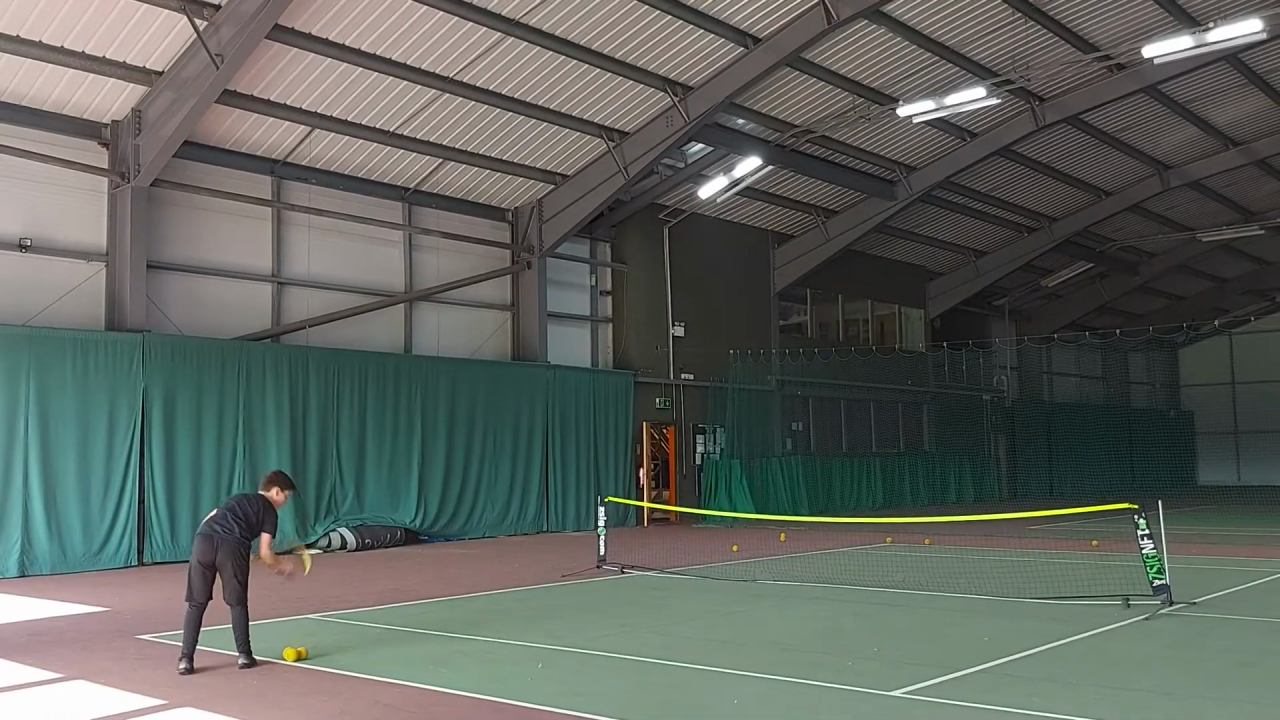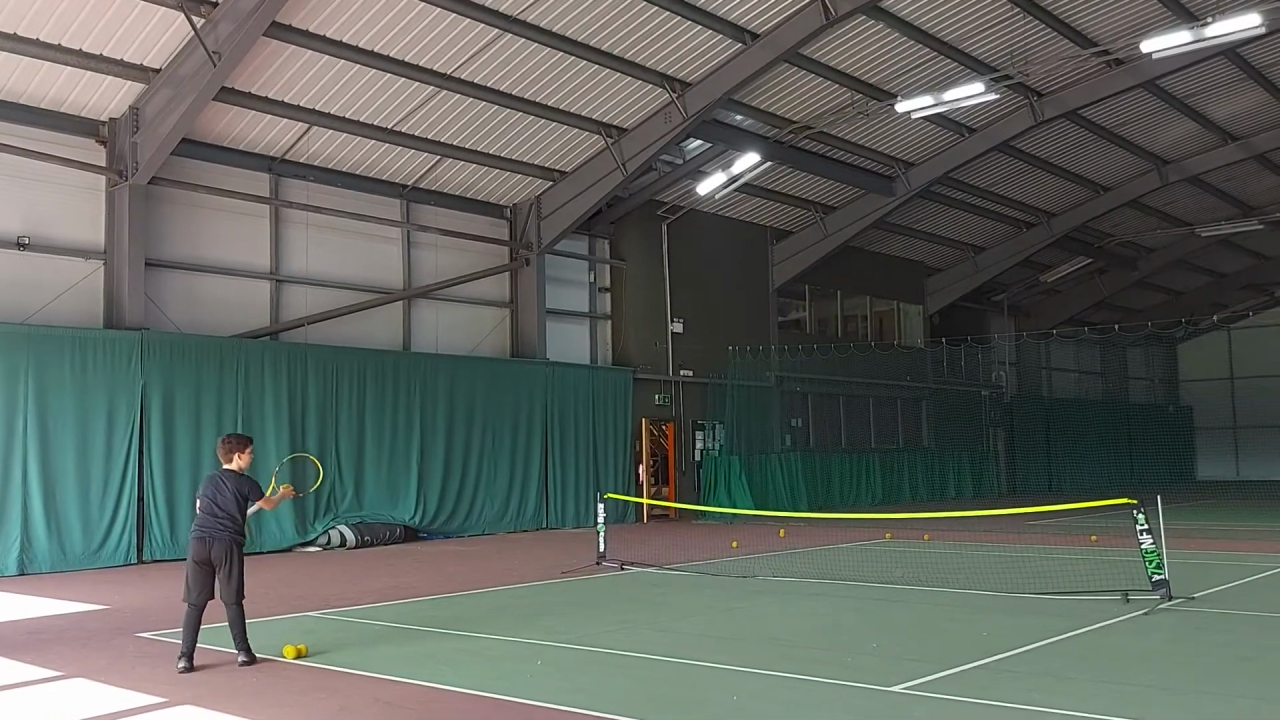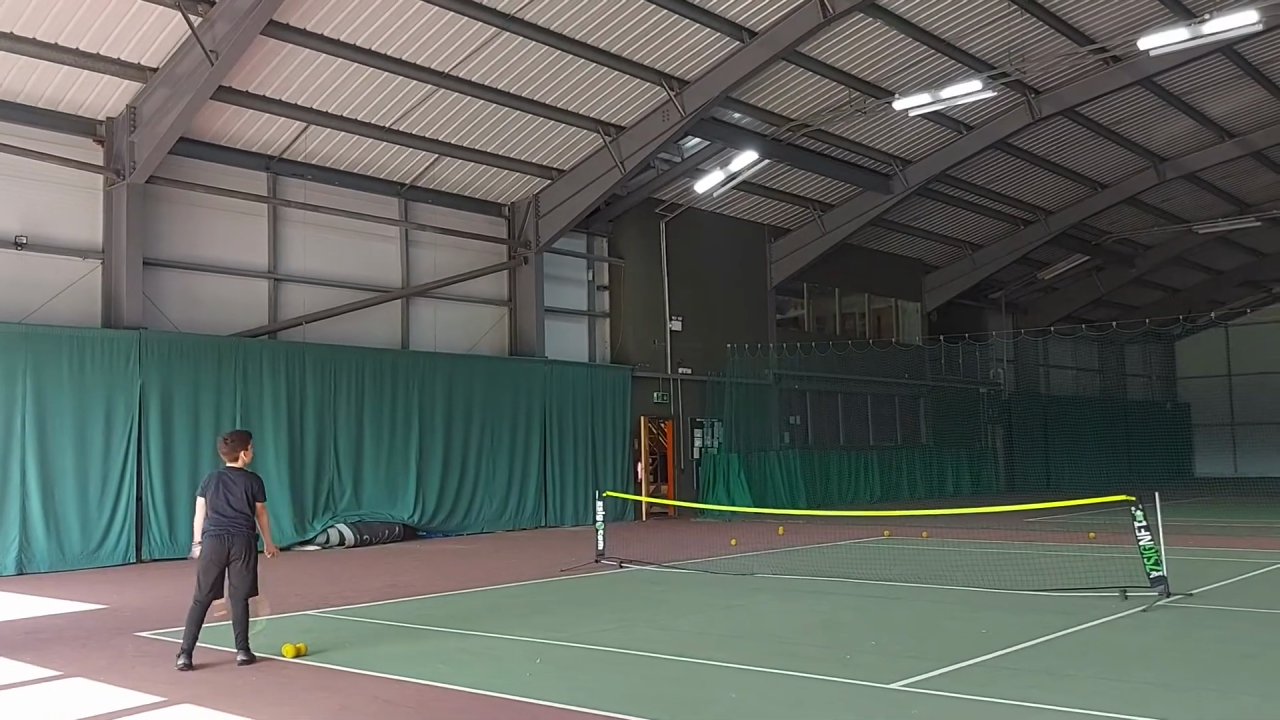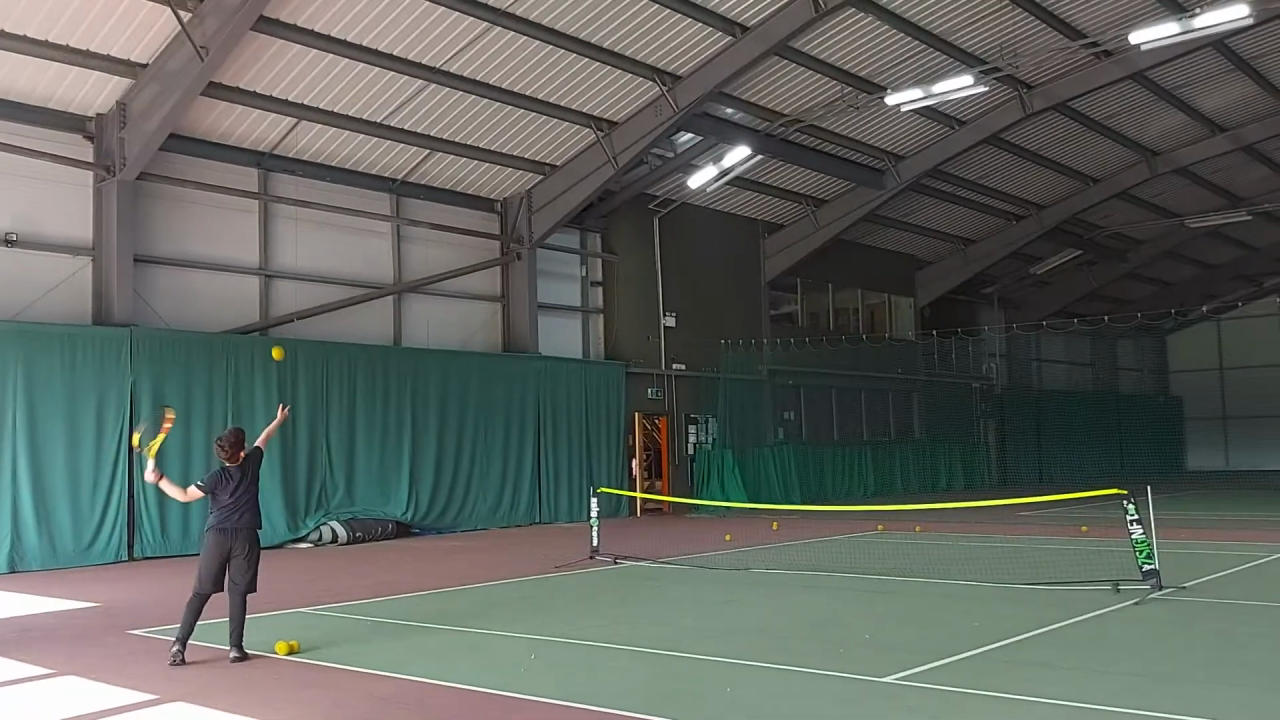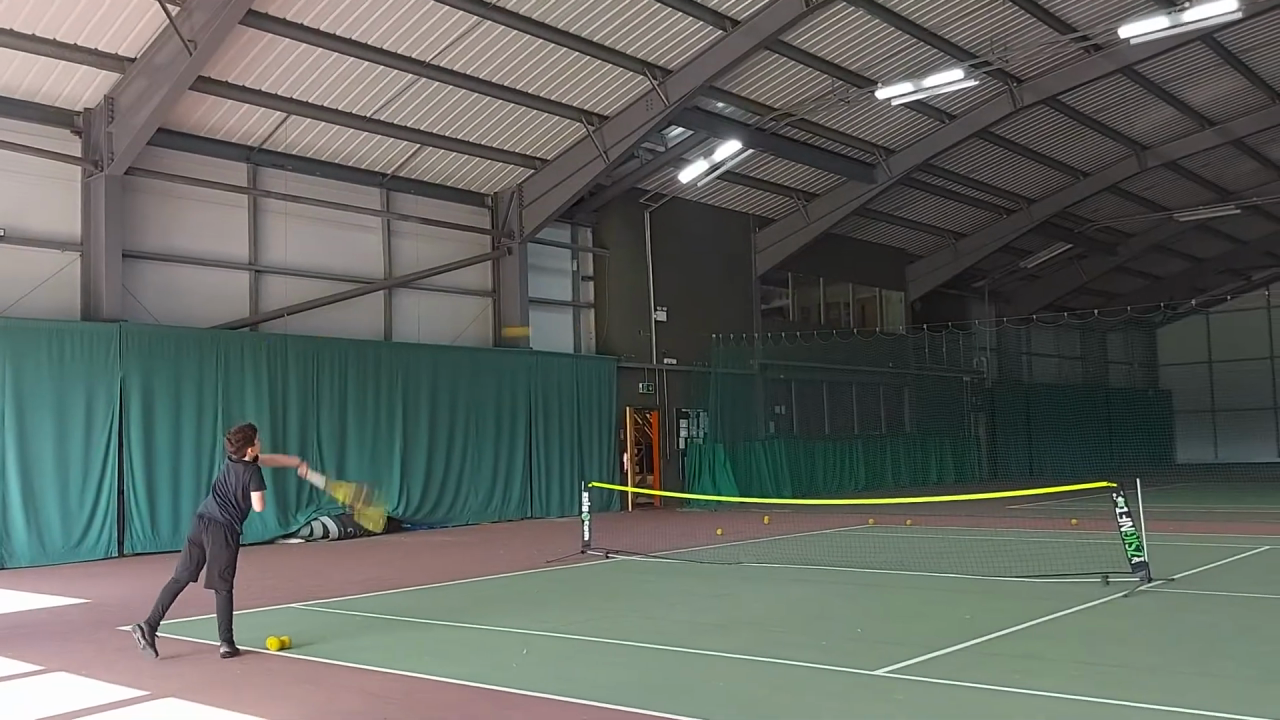
dt=0.5s
person 1, frame 1
left shoulder: (237, 499)
right shoulder: (269, 512)
left elbow: (207, 521)
right elbow: (265, 553)
right wrist: (281, 565)
left hip: (203, 541)
right hip: (232, 549)
left knee: (196, 604)
right knee: (238, 604)
left ankle: (186, 659)
right ankle: (244, 655)
person 1, frame 2
left shoulder: (208, 480)
right shoulder: (246, 483)
right elbow: (267, 504)
right wrist: (283, 495)
left hip: (199, 541)
right hip: (227, 544)
left knee: (195, 602)
right knee: (232, 601)
left ankle: (185, 657)
right ankle: (243, 652)
person 1, frame 3
left shoulder: (211, 479)
right shoulder: (253, 480)
left elbow: (199, 513)
right elbow: (261, 514)
left wrist: (198, 542)
right wrist: (269, 542)
left hip: (213, 541)
right hip: (243, 542)
left knee: (201, 599)
right knee: (239, 598)
left ankle: (185, 654)
right ankle: (242, 650)
person 1, frame 4
left shoulder: (215, 478)
right shoulder: (252, 463)
left elbow: (184, 495)
right elbow: (262, 439)
left wrist: (158, 480)
right wrist: (279, 419)
left hip: (216, 536)
right hip: (245, 538)
left knee: (201, 592)
right knee: (238, 593)
left ankle: (179, 643)
right ankle: (236, 647)
person 1, frame 5
left shoulder: (231, 459)
right shoulder: (253, 471)
left elbow: (263, 457)
right elbow: (259, 506)
left wrist: (294, 462)
left hip: (201, 523)
right hip: (224, 531)
left knee: (179, 579)
right knee: (223, 588)
left ankle: (149, 626)
right ankle: (226, 643)
